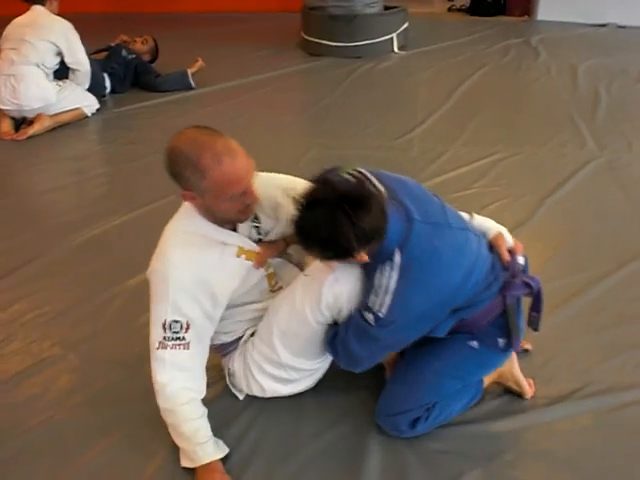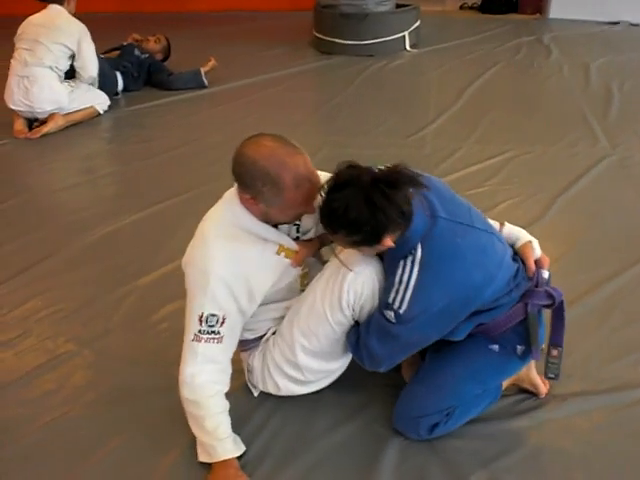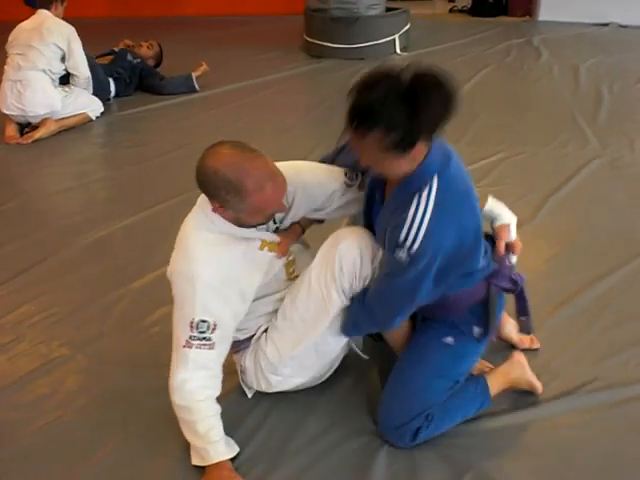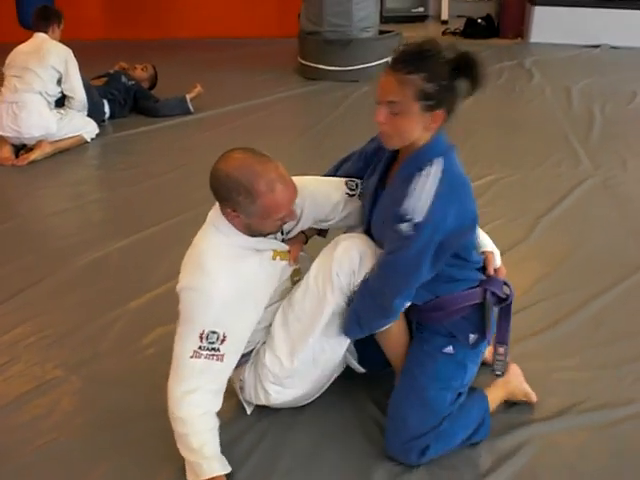
dt=0.4s
person 1, frame 1
left shoulder: (270, 188)
right shoulder: (177, 265)
right elbow: (173, 372)
left wrist: (488, 228)
left hip: (311, 321)
right hip: (263, 364)
right knee: (339, 272)
person 1, frame 2
left shoulder: (303, 187)
right shoulder: (216, 259)
right elbow: (201, 367)
left wrist: (516, 238)
left hip: (326, 318)
right hip: (280, 363)
right knee: (359, 271)
person 1, frame 3
left shoulder: (276, 182)
right shoulder: (201, 264)
right elbow: (192, 372)
left hip: (319, 313)
right hip: (274, 361)
right knee: (352, 245)
person 1, frame 4
left shoulder: (286, 195)
right shoulder: (212, 279)
right elbow: (191, 387)
left wrist: (476, 238)
left hip: (315, 335)
right hip: (272, 378)
right knee: (352, 253)
person 2, frame 1
left shoulder: (397, 287)
right shoulder: (365, 183)
left elbow: (352, 351)
right elbow: (331, 179)
left hip: (485, 323)
right hip: (476, 279)
left knee: (396, 418)
left ankle: (494, 367)
person 2, frame 2
left shoulder: (420, 286)
right shoulder: (402, 188)
left elbow: (376, 351)
left hip: (505, 331)
right hip: (494, 290)
left knee: (414, 420)
left ankle: (511, 371)
person 2, frame 3
left shoulder: (429, 212)
right shoulder: (413, 148)
left elbow: (390, 305)
left wrist: (342, 318)
left hip: (460, 312)
right hip: (438, 287)
left knee: (399, 428)
left ankle: (506, 374)
right ankle: (494, 325)
person 2, frame 4
left shoulder: (432, 192)
right shoulder: (392, 146)
left elbow: (390, 287)
right elbow: (338, 180)
left wrist: (342, 326)
left hip: (451, 319)
right hip: (414, 301)
left knee: (408, 446)
left ankle: (501, 386)
person 3, frame 1
left shoulder: (13, 24)
right shoulder: (59, 24)
left elbow: (14, 62)
right elbow: (82, 66)
right wrist: (74, 90)
right hip: (32, 94)
right knee: (90, 103)
right ankle: (47, 122)
person 3, frame 2
left shoulder: (29, 21)
right shoulder: (75, 26)
left elbow: (26, 61)
right elbow: (88, 73)
right wrist: (86, 89)
right hip: (44, 95)
right knee: (101, 100)
left ankle: (21, 117)
right ankle: (60, 120)
person 3, frame 3
left shoulder: (19, 28)
right shoulder: (63, 28)
right elbow: (80, 73)
right wrist: (81, 96)
right hip: (38, 99)
right knee: (94, 106)
left ankle: (13, 122)
right ankle: (52, 126)
person 3, frame 4
left shoulder: (16, 51)
right shoulder: (61, 51)
left elbow: (15, 90)
right elbow: (76, 96)
right wrist: (73, 117)
right hip: (34, 121)
right knee: (90, 128)
right ankle: (47, 148)
person 4, frame 1
left shoulder: (138, 64)
right shoulder: (119, 51)
left elbow: (157, 83)
right elbow: (91, 58)
left wrist: (189, 72)
right wrist: (113, 46)
left hip: (99, 79)
person 4, frame 2
left shoulder: (151, 64)
right shoulder: (129, 51)
left elbow: (170, 81)
right elbow: (103, 57)
left wrist: (202, 72)
right wrist: (126, 45)
person 4, frame 3
left shoulder: (142, 68)
right shoulder: (122, 54)
left elbow: (162, 85)
right elbow: (94, 62)
left wrist: (194, 76)
right wrist: (117, 51)
left hip: (104, 82)
person 4, frame 4
left shoulder: (136, 90)
right shoulder: (116, 77)
left elbow: (157, 107)
right elbow: (89, 84)
left wrist: (188, 98)
right wrist: (113, 73)
left hip: (98, 104)
